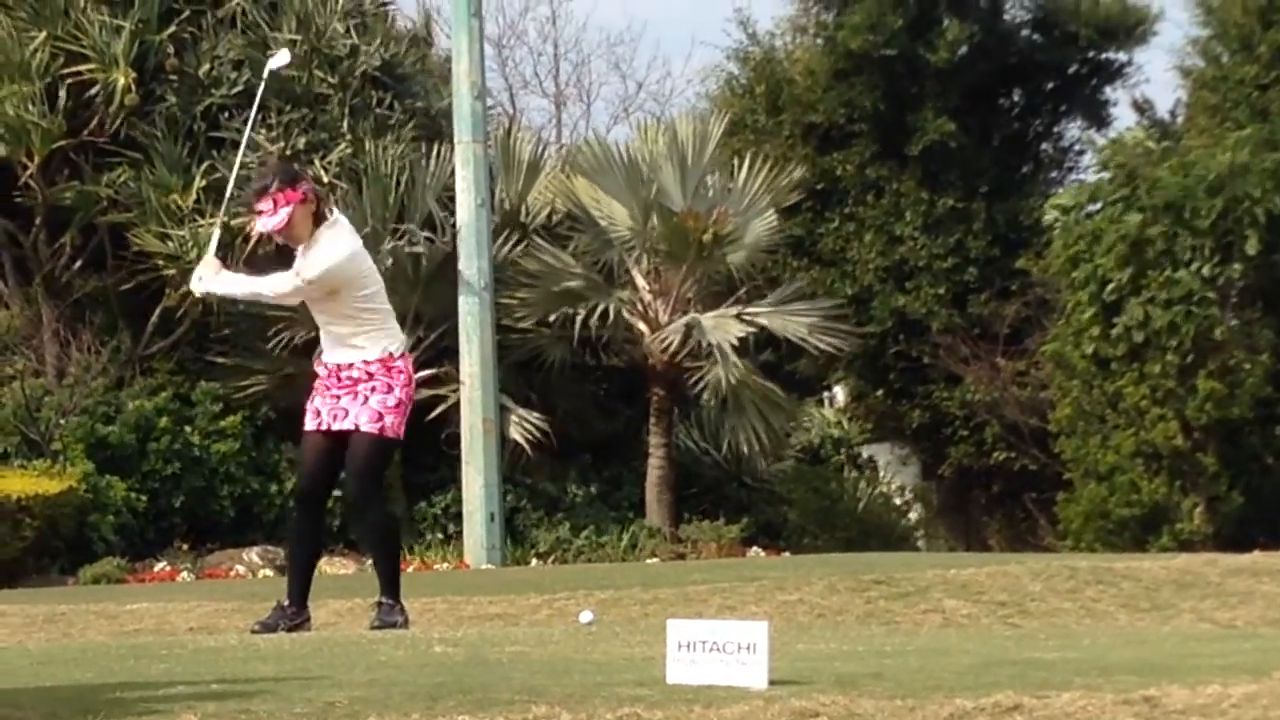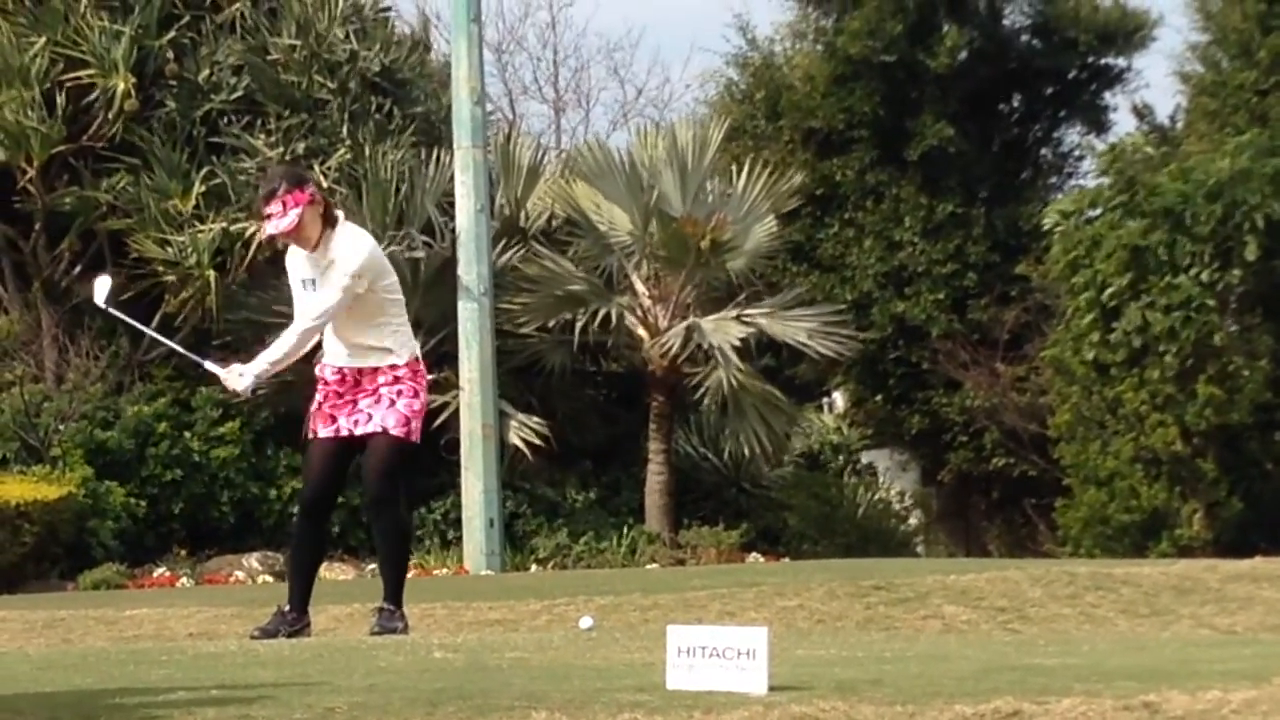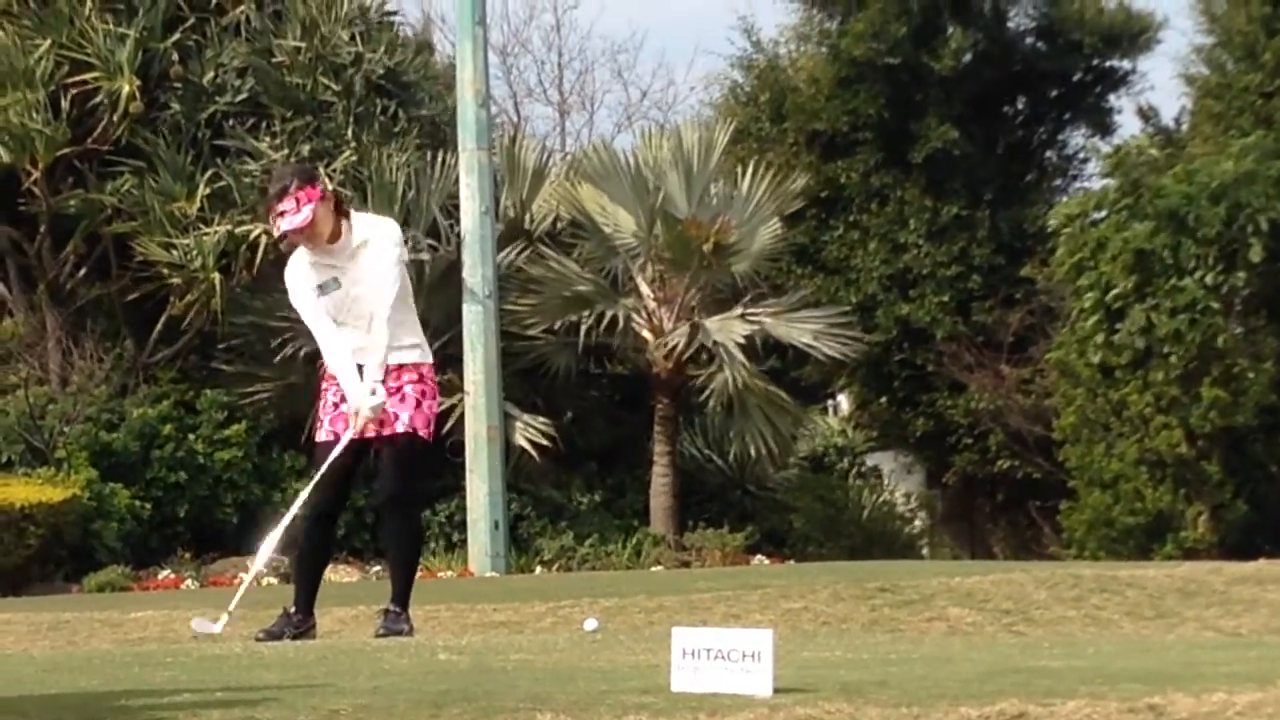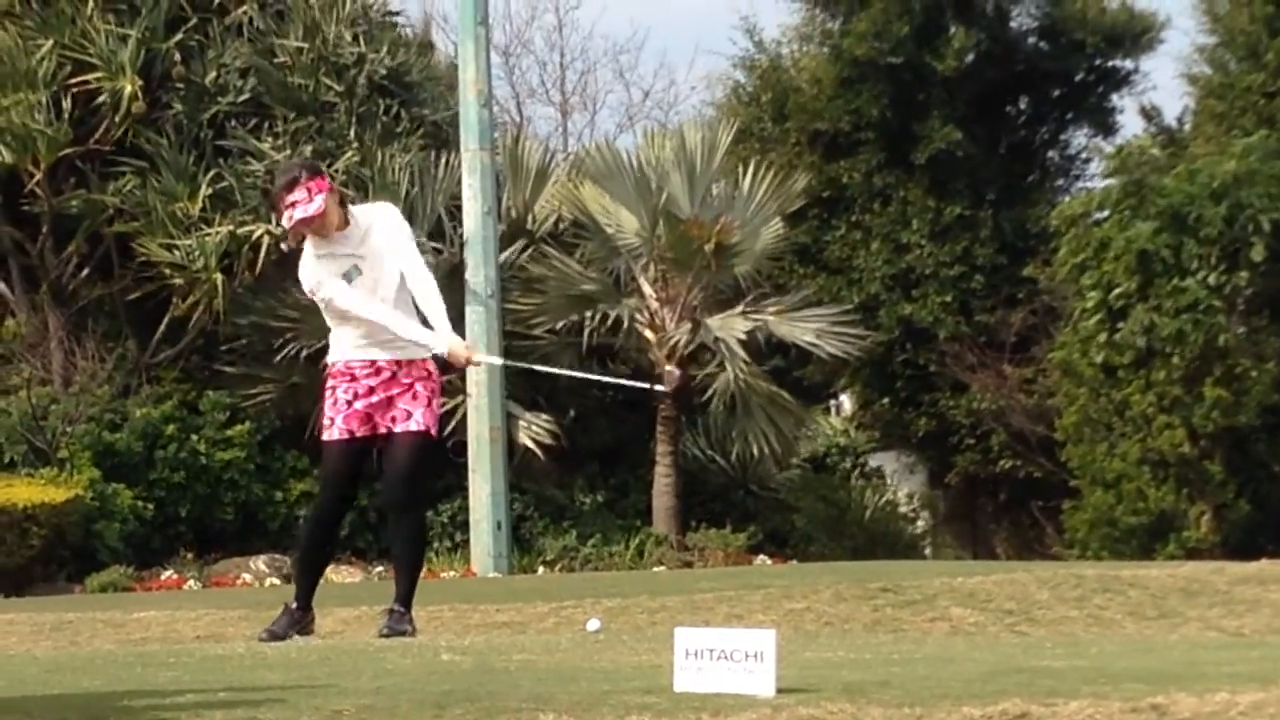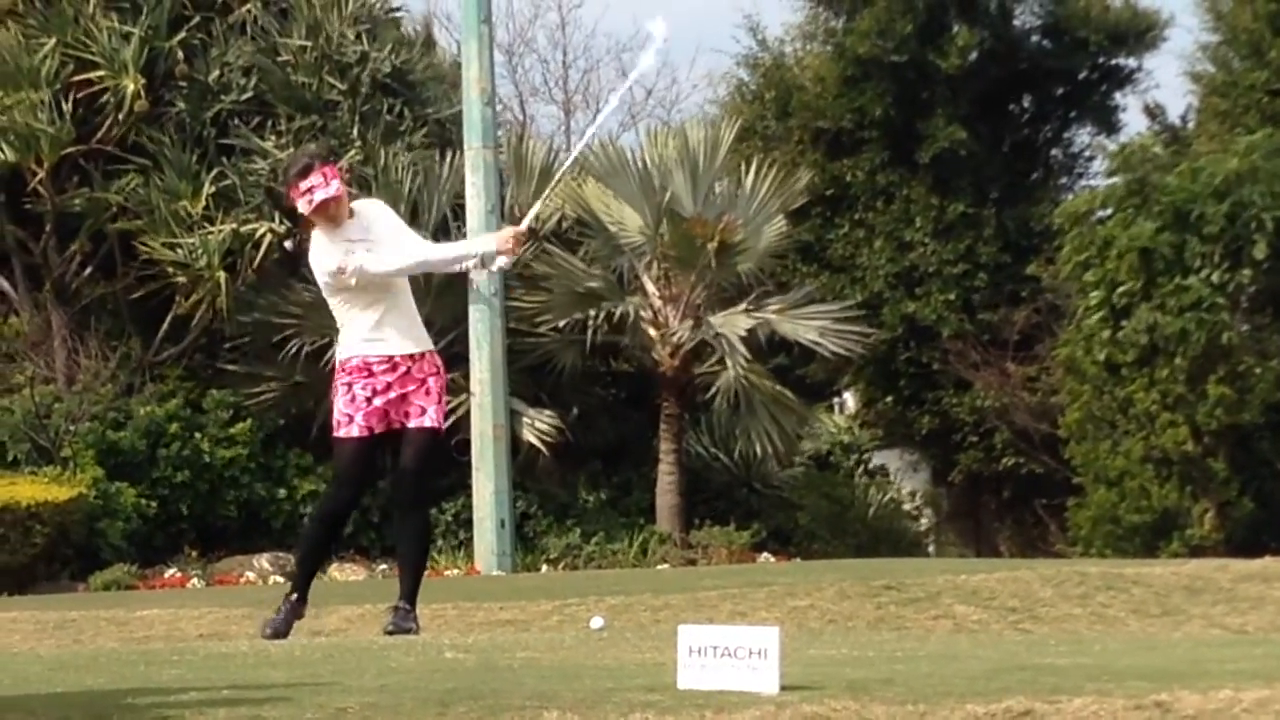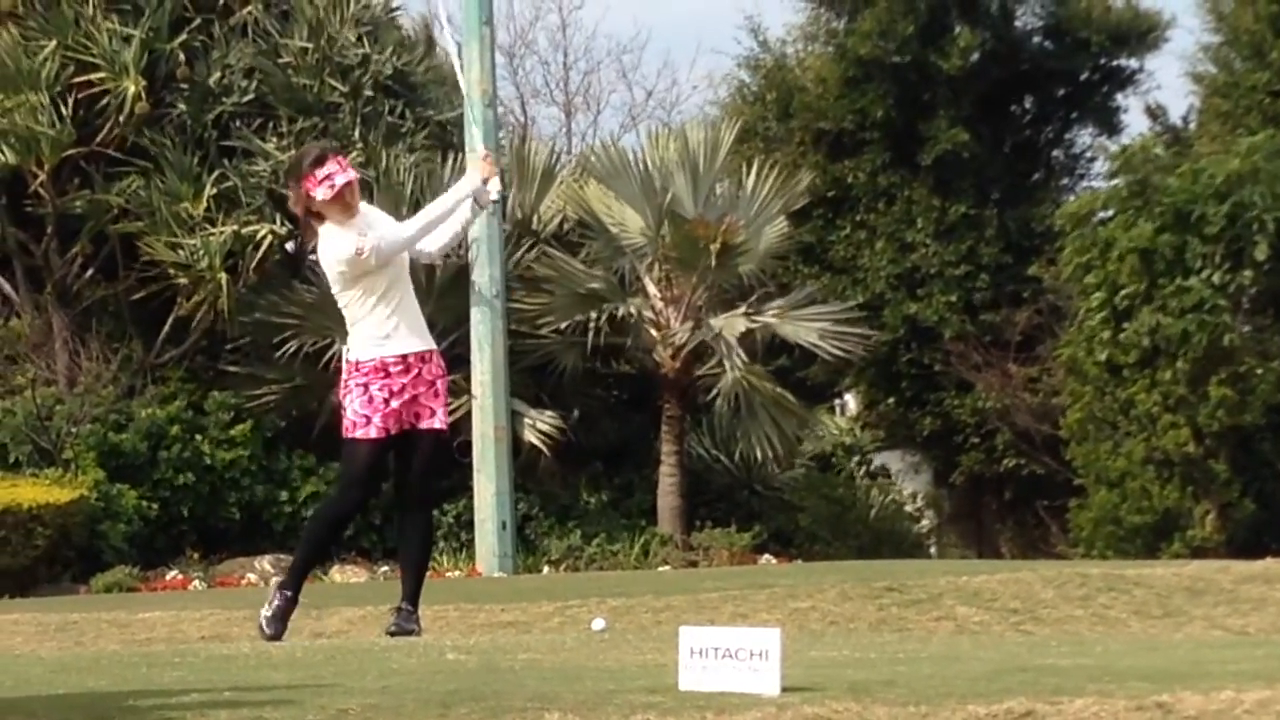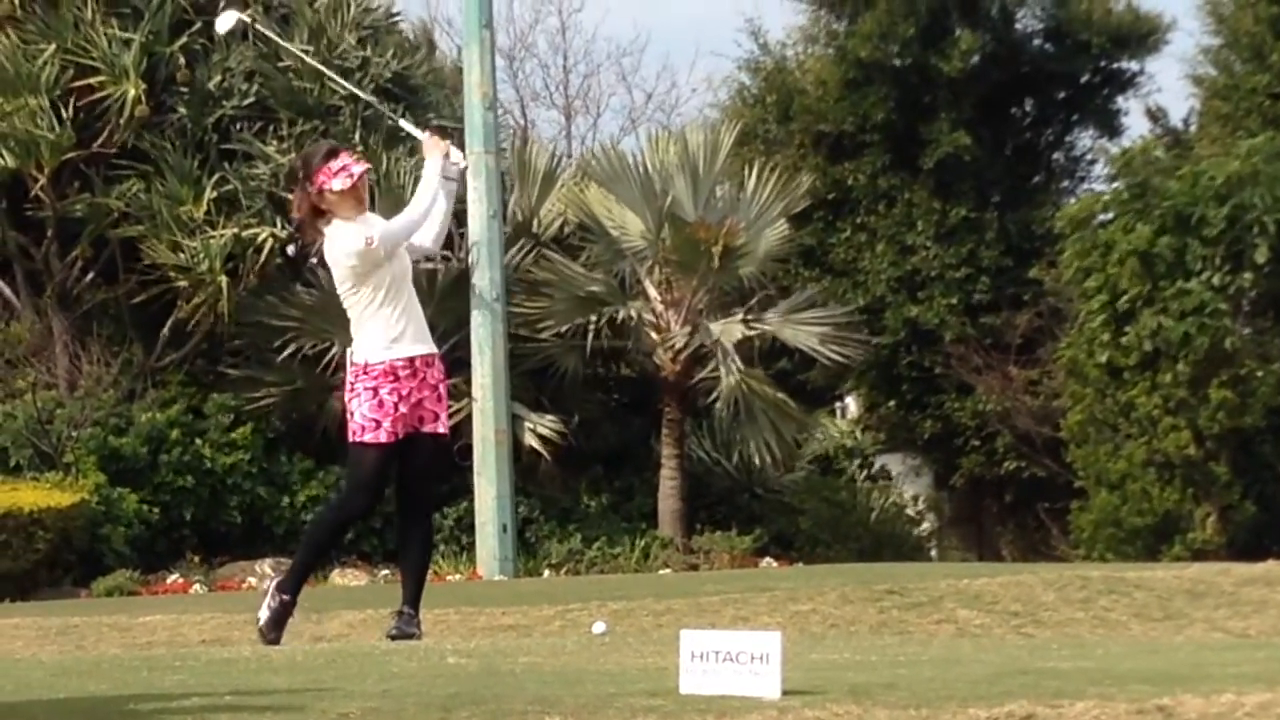
dt=0.1s
person 1, frame 1
left shoulder: (331, 254)
right shoulder: (318, 231)
left elbow: (274, 289)
left wrist: (213, 279)
left hip: (381, 371)
right hip: (337, 374)
left knee: (362, 489)
right knee: (308, 491)
left ankle: (390, 601)
right ankle: (293, 605)
person 1, frame 2
left shoulder: (355, 250)
right shoulder: (296, 256)
left elbow: (310, 322)
right elbow: (308, 325)
left wrist: (255, 371)
left hip: (393, 377)
right hip: (339, 380)
left knee: (381, 493)
right knee: (314, 496)
left ankle: (392, 606)
right ankle: (295, 609)
person 1, frame 3
left shoulder: (381, 233)
right shoulder: (299, 269)
left elbow: (384, 313)
right elbow: (331, 335)
left wrist: (377, 392)
right wrist: (356, 391)
left hip: (406, 374)
right hip: (344, 382)
left knee: (395, 494)
right knee: (325, 498)
left ankle: (397, 609)
right ankle: (299, 612)
person 1, frame 4
left shoulder: (382, 218)
right shoulder: (312, 266)
left elbow: (418, 277)
right elbow: (372, 312)
left wrist: (447, 334)
right wrist: (439, 343)
left hip: (412, 371)
right hip: (350, 377)
left knee: (402, 494)
right knee: (333, 496)
left ankle: (401, 608)
right ankle: (299, 608)
person 1, frame 5
left shoulder: (372, 211)
right shoulder: (329, 257)
left elbow: (425, 251)
right elbow: (415, 261)
left wrist: (488, 248)
right wrist: (484, 246)
left hip: (416, 365)
right hip: (361, 374)
left knee: (411, 491)
right knee: (342, 491)
left ankle: (407, 604)
right ankle: (295, 596)
person 1, frame 6
left shoulder: (366, 214)
right shoulder: (343, 246)
left elbow: (430, 245)
right elbow: (416, 230)
left wrist: (476, 196)
right wrist: (468, 181)
left hip: (422, 364)
right hip: (371, 375)
left knee: (416, 493)
right knee: (354, 491)
left ankle: (408, 606)
right ankle: (287, 591)
person 1, frame 7
left shoulder: (365, 225)
right shoulder: (354, 241)
left elbow: (429, 239)
right elbow: (418, 211)
left wrist: (446, 173)
right wrist: (435, 160)
left hip: (422, 369)
right hip: (379, 377)
left knee: (417, 497)
right knee: (361, 494)
left ankle: (409, 609)
right ankle: (285, 589)
